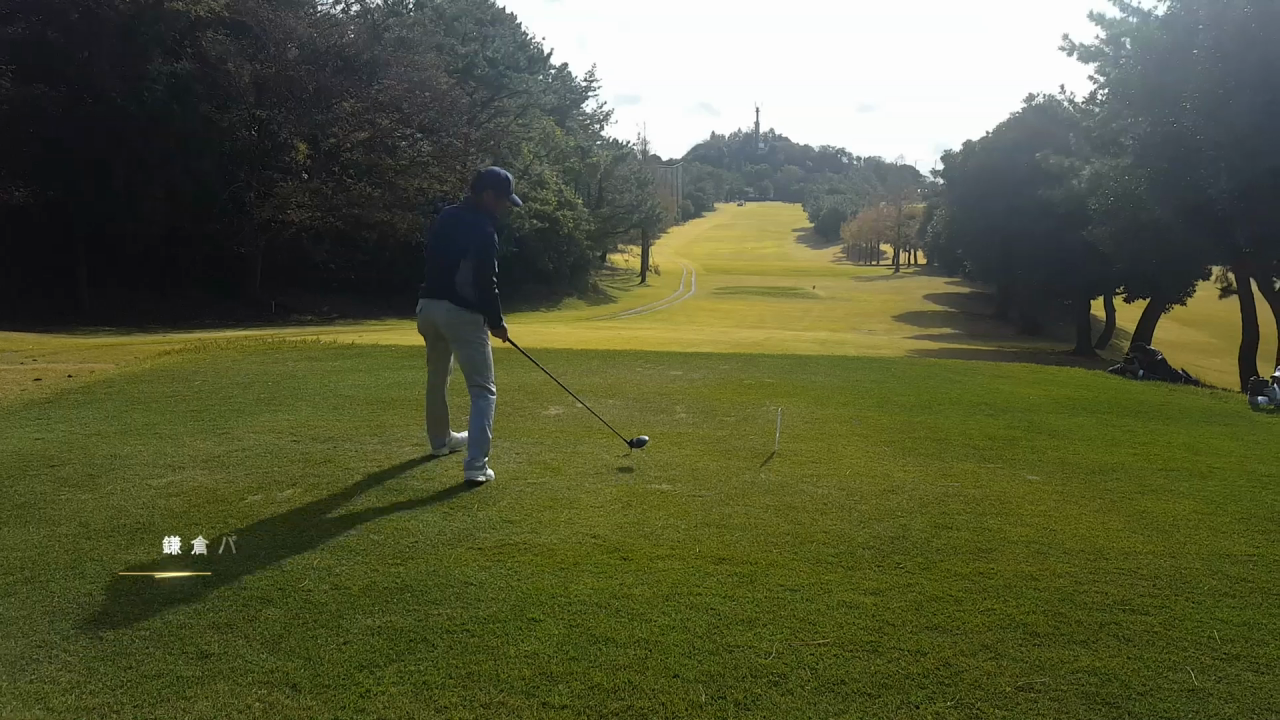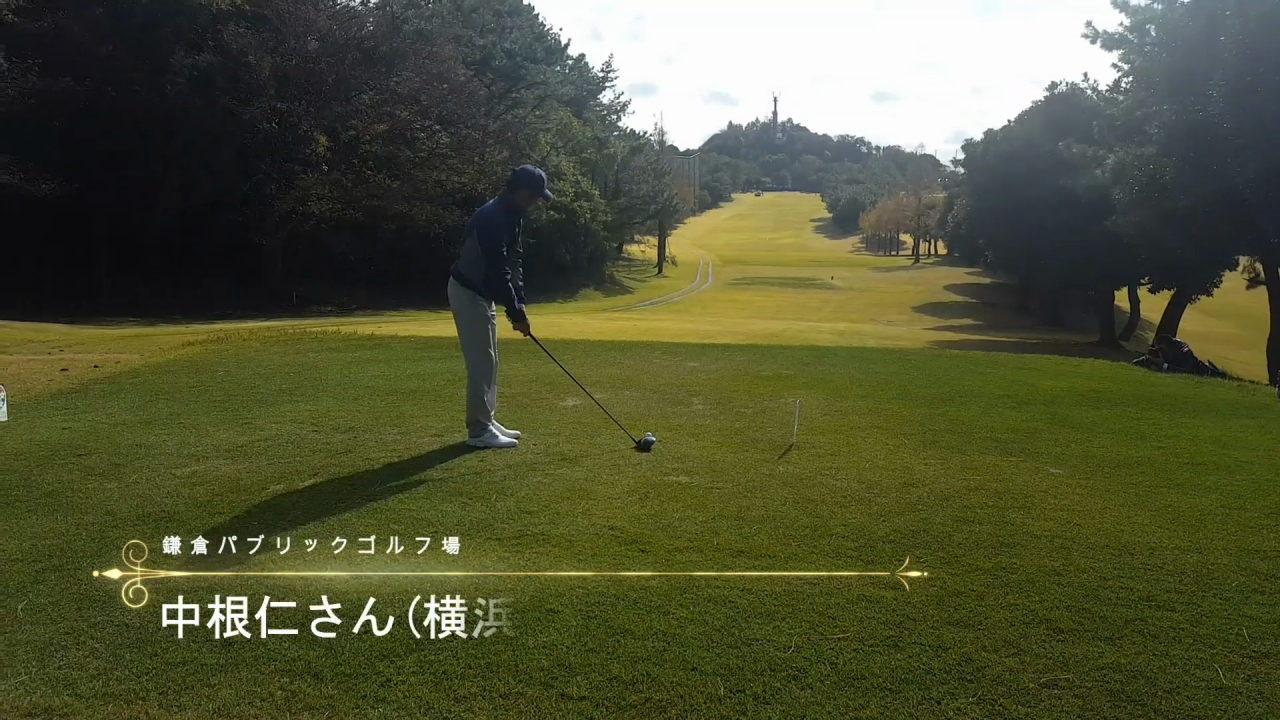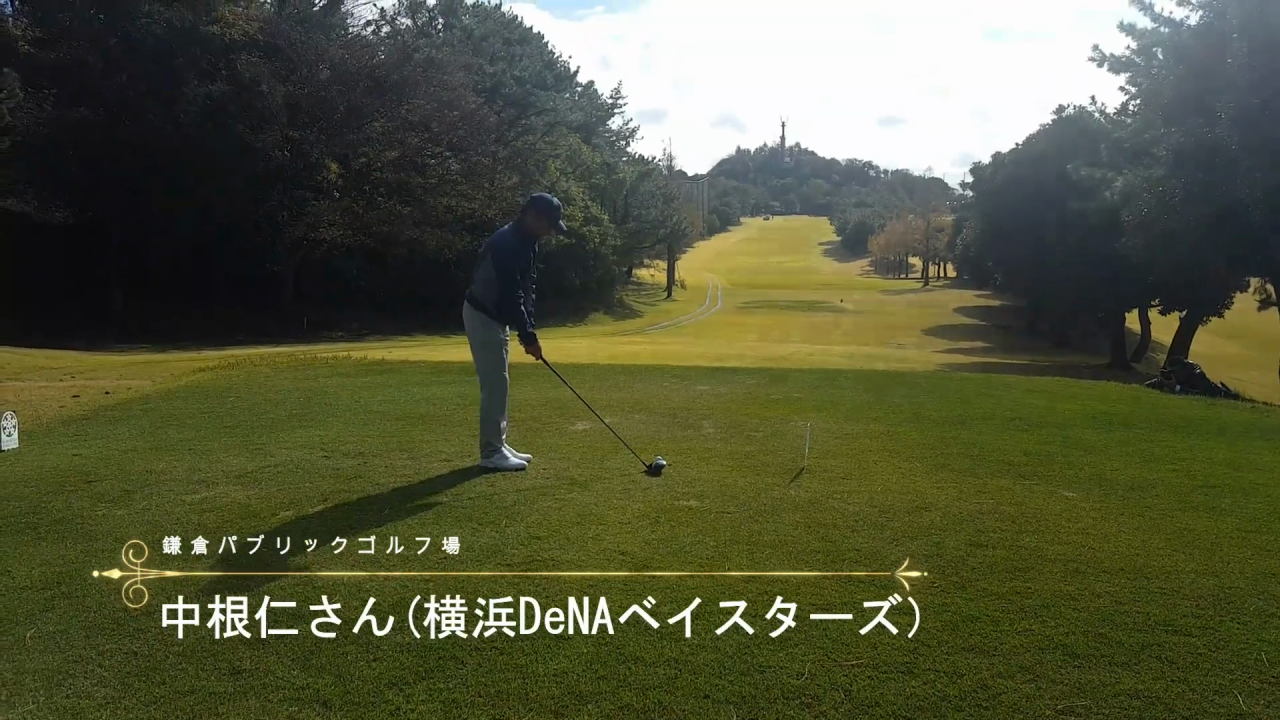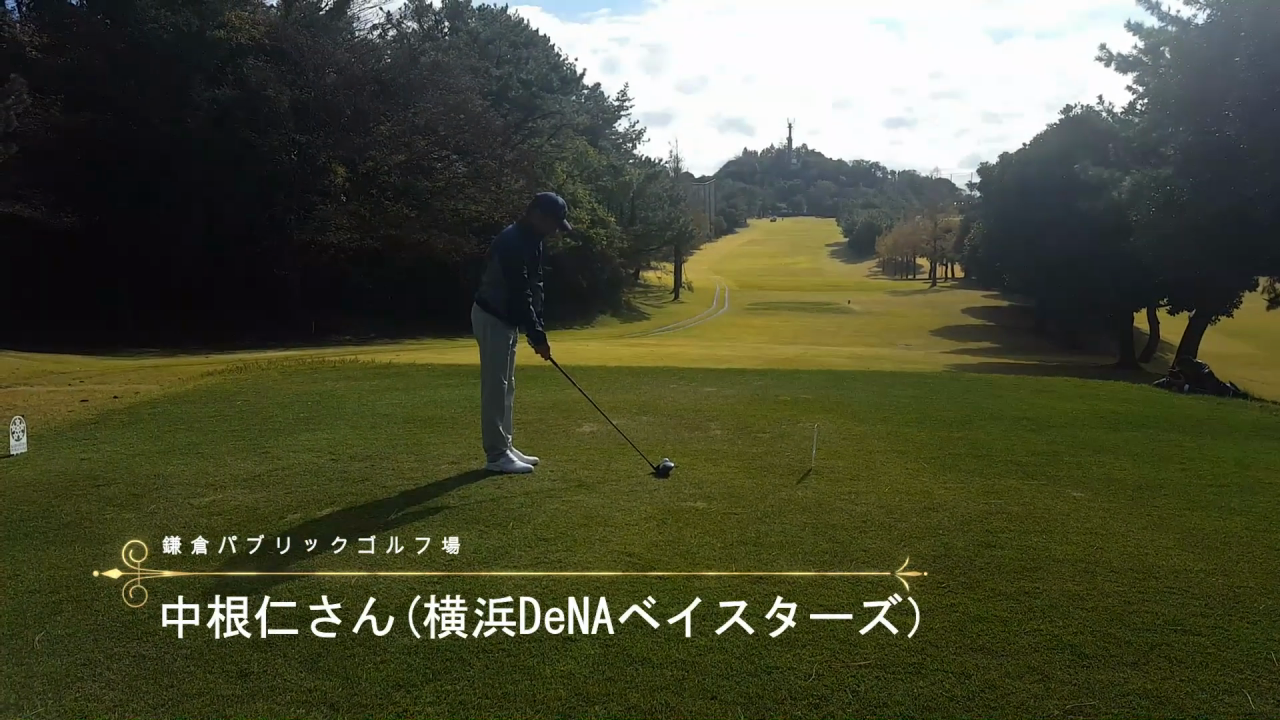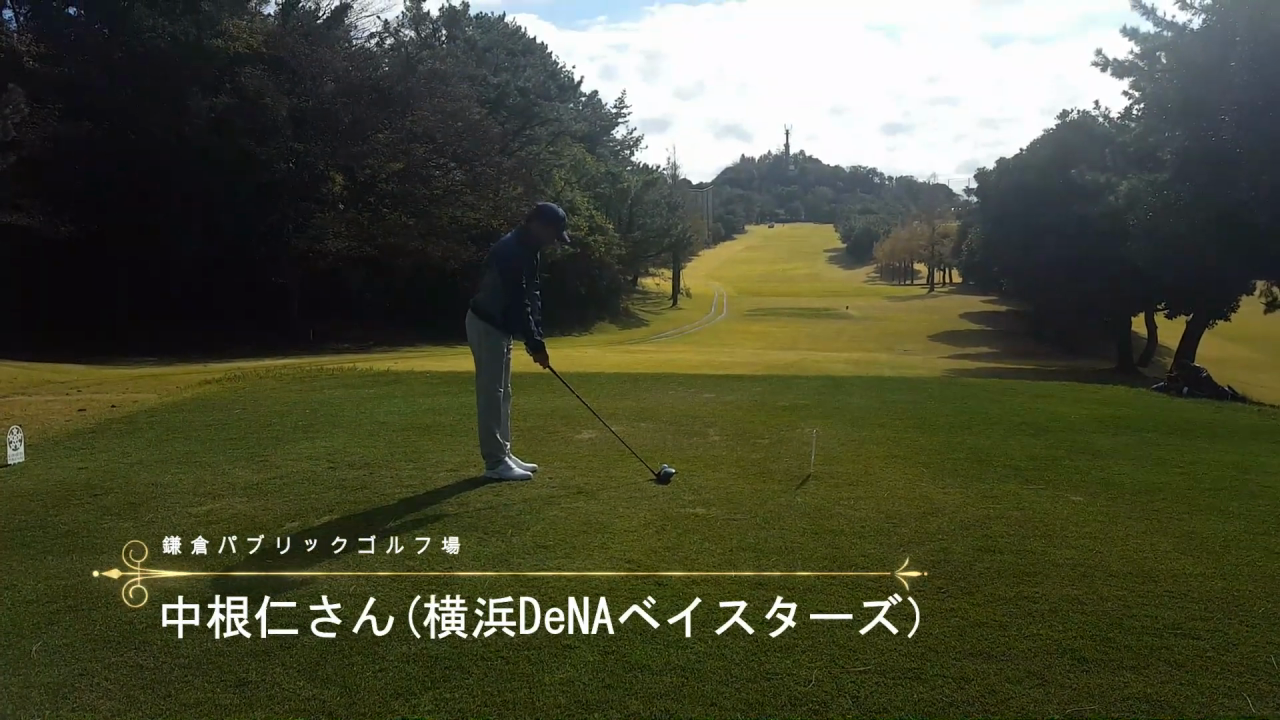
dt=1s
person 1, frame 1
left shoulder: (447, 217)
right shoulder: (482, 232)
right elbow: (486, 284)
right wrist: (496, 322)
left hip: (428, 306)
right hip: (460, 312)
left knee: (438, 376)
right knee: (482, 389)
left ankle: (441, 440)
right ankle: (476, 462)
person 1, frame 2
left shoulder: (511, 216)
right shoulder: (491, 218)
left elbow: (513, 262)
right elbow: (498, 270)
left wrist: (519, 303)
right wrist: (515, 312)
left hip: (482, 292)
right hip: (468, 291)
left knee: (487, 360)
right knee: (480, 360)
left ankle: (485, 423)
right ankle: (479, 430)
person 1, frame 3
left shoulder: (527, 243)
right shoulder: (505, 243)
left elbow: (526, 289)
right elbow: (511, 294)
left wrist: (529, 330)
right wrist: (527, 335)
left hip: (497, 316)
right hip: (482, 315)
left knee: (499, 381)
right knee: (494, 382)
left ankle: (498, 444)
right ankle: (491, 451)
person 1, frame 4
left shoulder: (532, 241)
right shoulder: (512, 242)
left elbow: (534, 287)
right elbow: (519, 294)
left wrist: (538, 329)
right wrist: (536, 334)
left hip: (506, 319)
right hip: (492, 318)
left knee: (505, 385)
right knee: (495, 385)
left ankle: (505, 447)
right ankle: (496, 455)
person 1, frame 5
left shoulder: (528, 250)
right shoulder: (510, 251)
left elbow: (531, 296)
right elbow: (518, 302)
left wrist: (536, 337)
right wrist: (535, 342)
left hip: (500, 326)
right hip: (486, 326)
left knee: (502, 394)
right knee: (491, 394)
left ankle: (504, 455)
right ankle: (495, 462)
